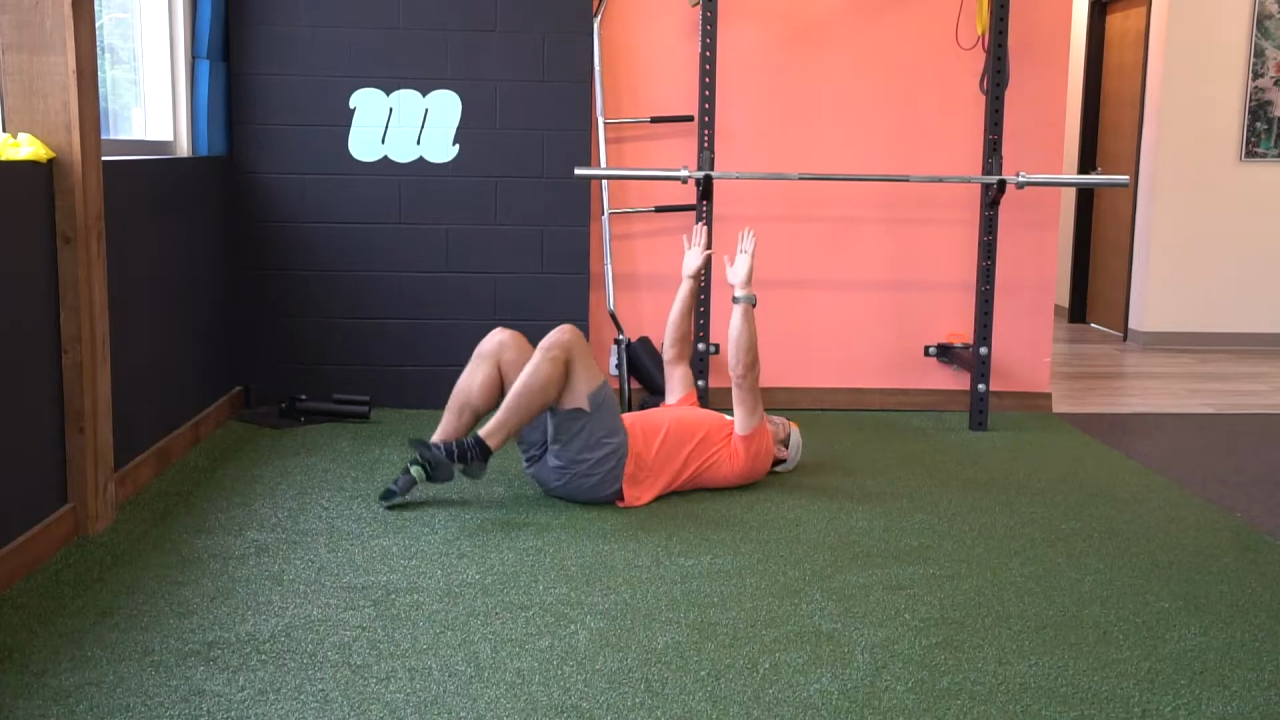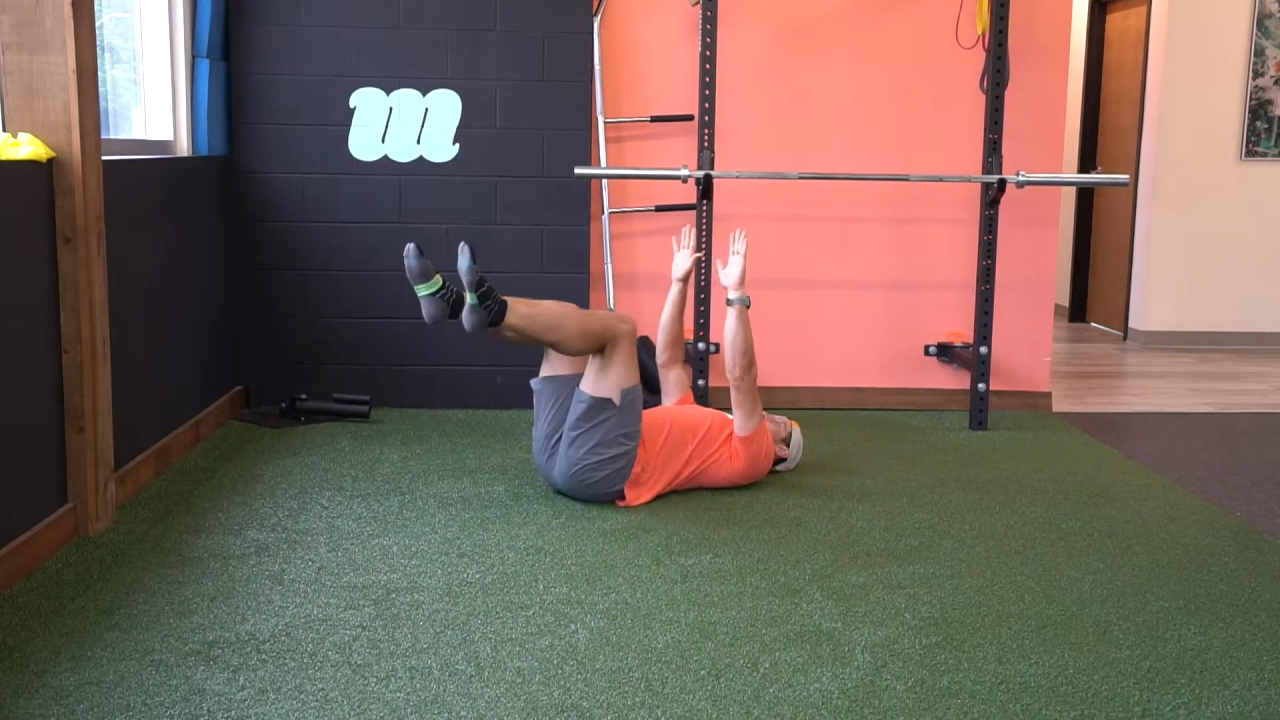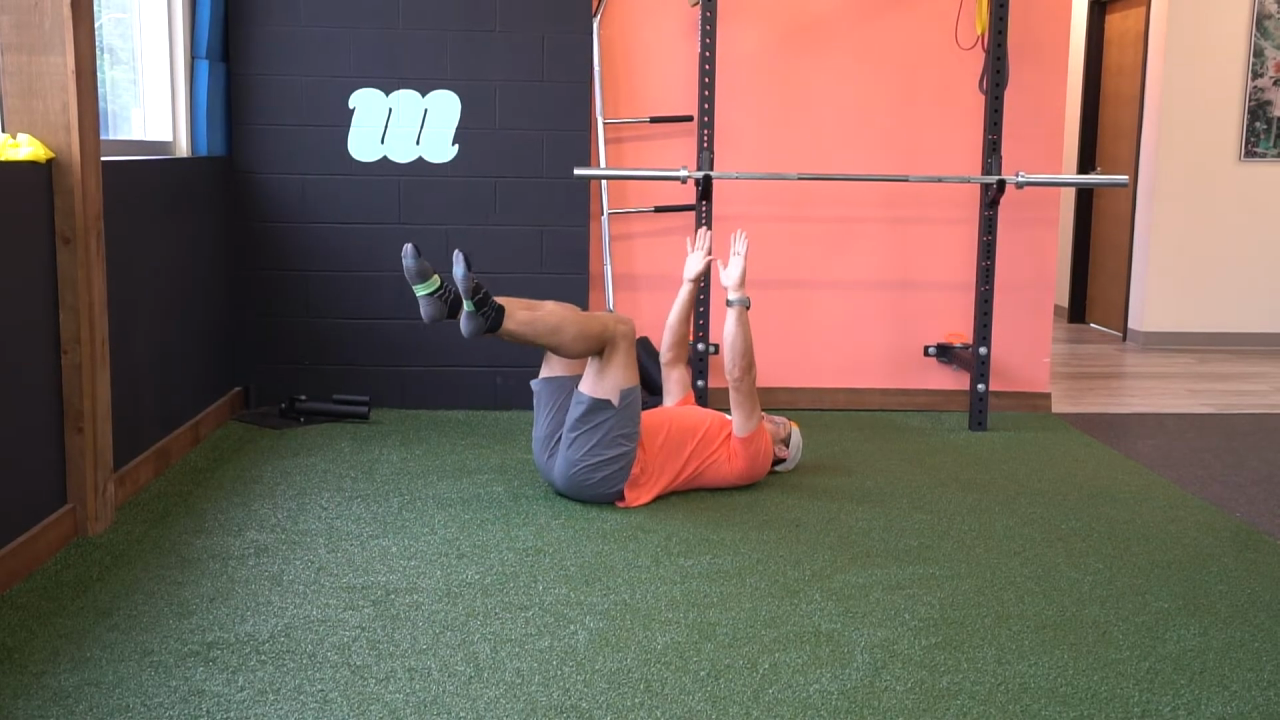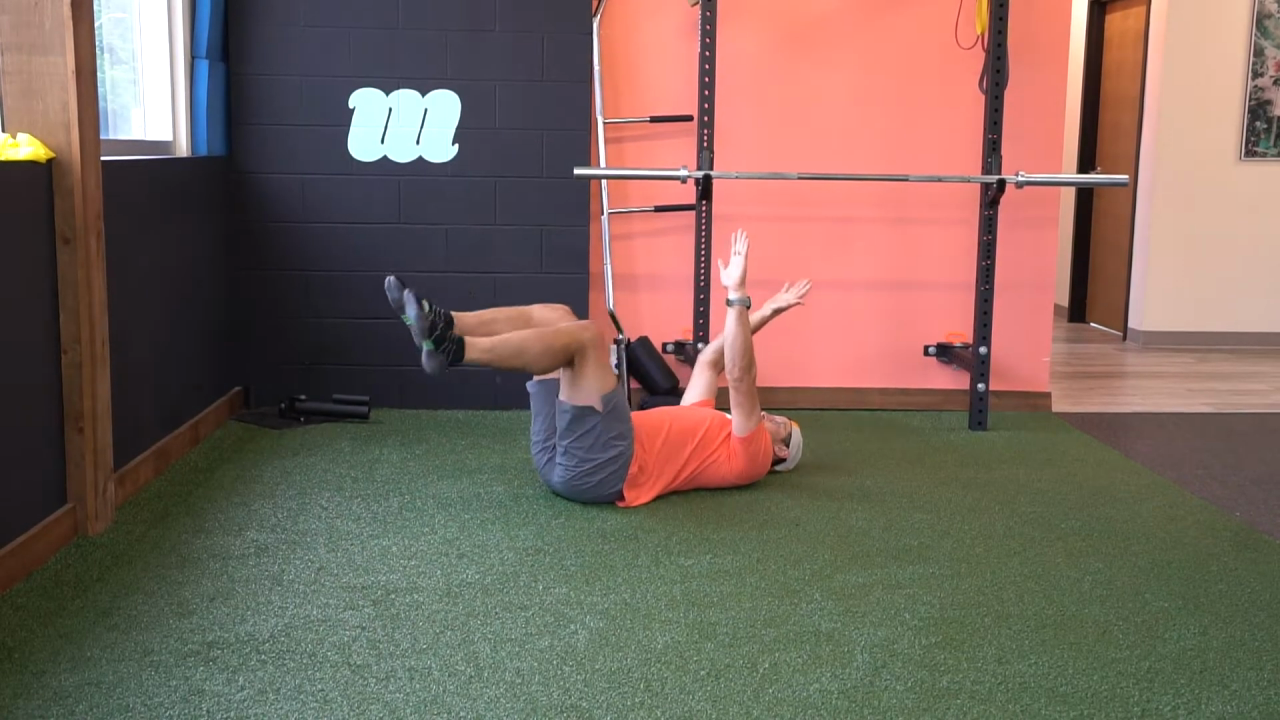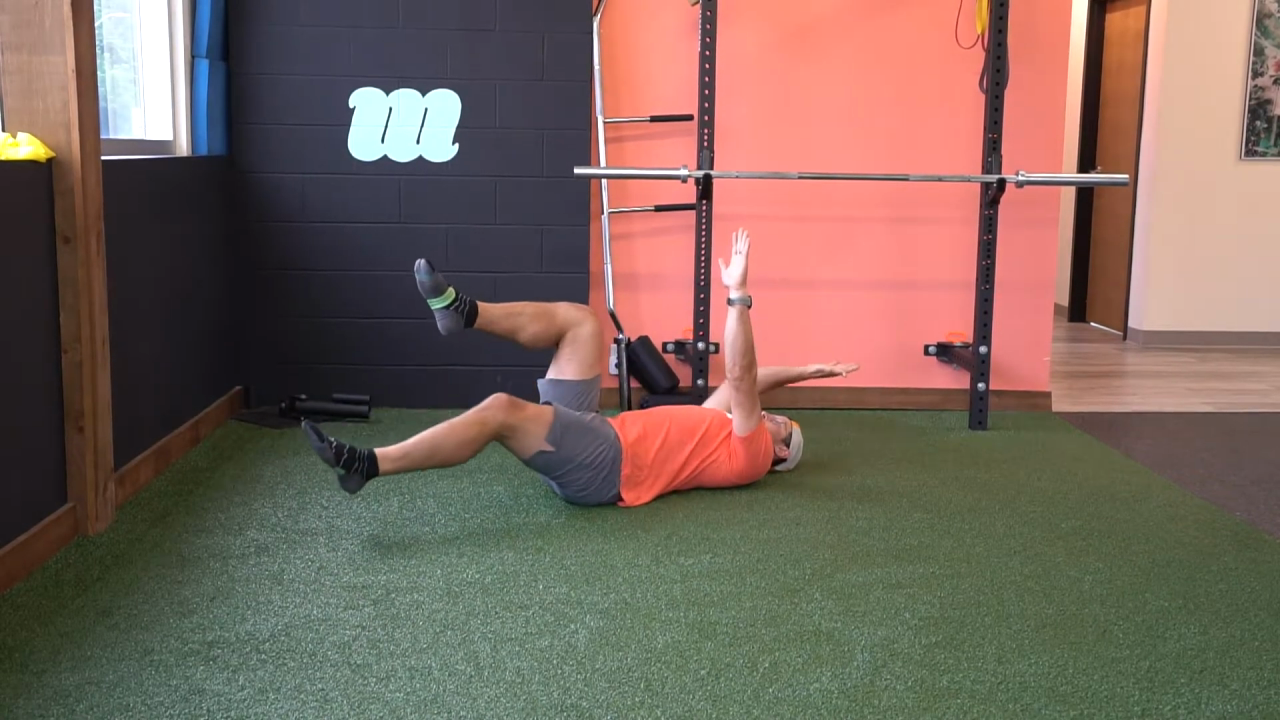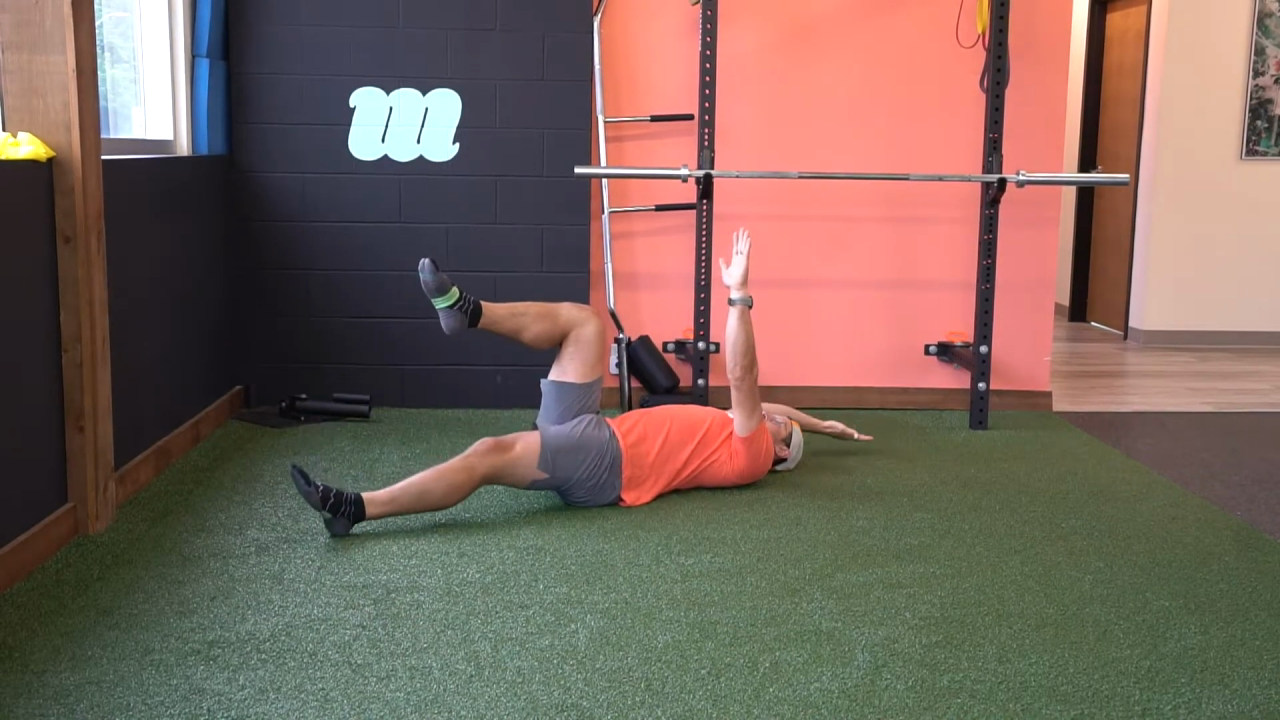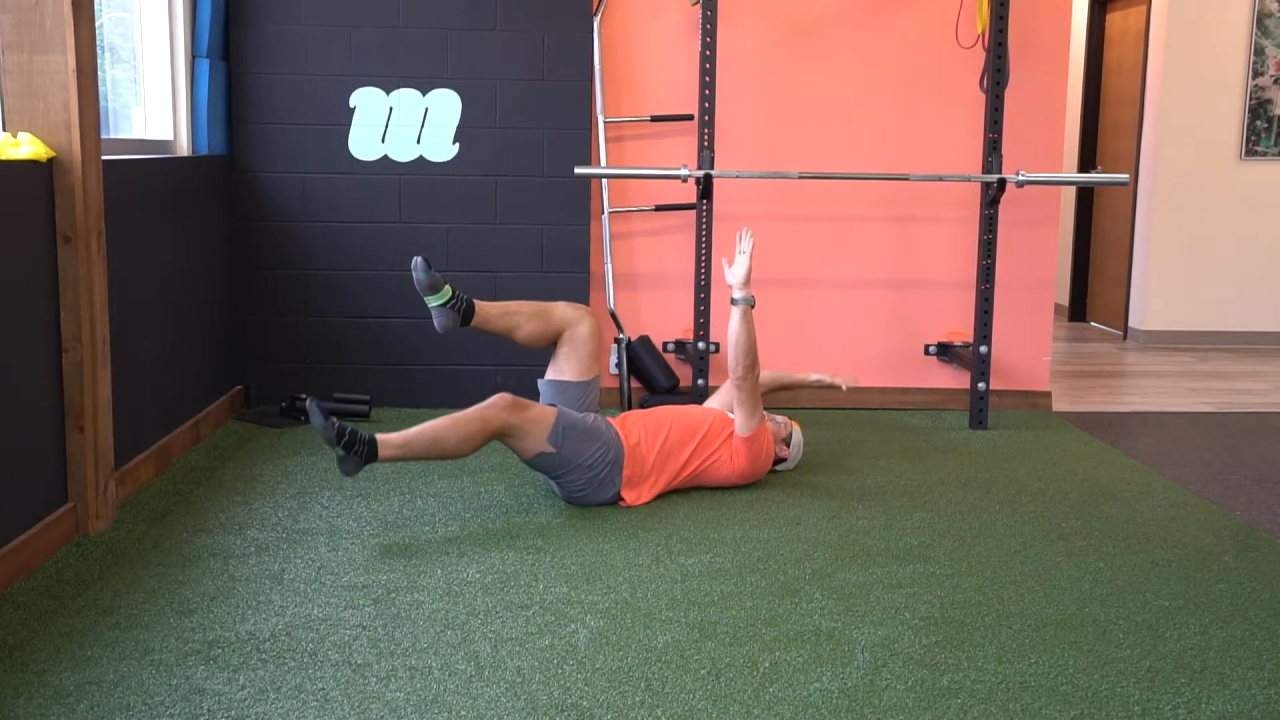
dt=0.7s
person 1, frame 1
left shoulder: (748, 456)
right shoulder: (701, 426)
left elbow: (744, 375)
right elbow: (674, 355)
left wrist: (742, 292)
right wrist: (689, 280)
left hip: (601, 466)
right hip: (560, 456)
left knee: (564, 338)
right knee: (500, 342)
left ankle: (478, 448)
right ankle: (436, 457)
person 1, frame 2
left shoulder: (750, 455)
right shoulder: (699, 424)
left elbow: (741, 377)
right elbow: (668, 358)
left wrist: (737, 294)
right wrist: (680, 283)
left hip: (601, 466)
right hip: (561, 450)
left knee: (617, 327)
right knee: (563, 315)
left ankle: (491, 310)
right ankle: (451, 302)
person 1, frame 3
left shoulder: (749, 455)
right shoulder: (699, 424)
left elbow: (740, 378)
right elbow: (672, 358)
left wrist: (736, 295)
right wrist: (690, 283)
left hip: (599, 466)
right hip: (562, 448)
left knee: (616, 329)
right knee: (565, 318)
left ankle: (489, 316)
right ankle: (449, 302)
person 1, frame 4
left shoulder: (749, 455)
right shoulder: (706, 425)
left elbow: (740, 379)
right elbow: (710, 360)
left wrist: (738, 297)
right wrist: (766, 312)
left hip: (601, 467)
right hip: (562, 453)
left knee: (583, 336)
right knee: (555, 317)
left ankle: (452, 350)
right ankle: (437, 324)
person 1, frame 5
left shoulder: (748, 455)
right shoulder: (720, 430)
left elbow: (743, 378)
right elbow: (740, 381)
left wrist: (738, 294)
right wrist: (809, 370)
left hip: (602, 467)
right hip: (587, 436)
left knee: (500, 409)
right knee: (579, 320)
left ankle: (366, 464)
right ankle: (463, 311)
person 1, frame 6
left shoulder: (749, 453)
right shoulder: (732, 428)
left elbow: (744, 379)
right elbow: (767, 404)
left wrist: (738, 295)
right wrist: (826, 424)
left hip: (601, 463)
right hip: (586, 431)
left knee: (486, 454)
right knee: (583, 319)
left ankle: (353, 509)
right ankle: (467, 311)
person 1, frame 7
left shoulder: (748, 455)
right shoulder: (721, 428)
left elbow: (745, 378)
right elbow: (742, 383)
left wrist: (741, 294)
right wrist: (806, 376)
left hip: (601, 466)
right hip: (586, 432)
left knee: (504, 410)
right knee: (577, 319)
left ankle: (367, 448)
right ankle: (459, 309)
